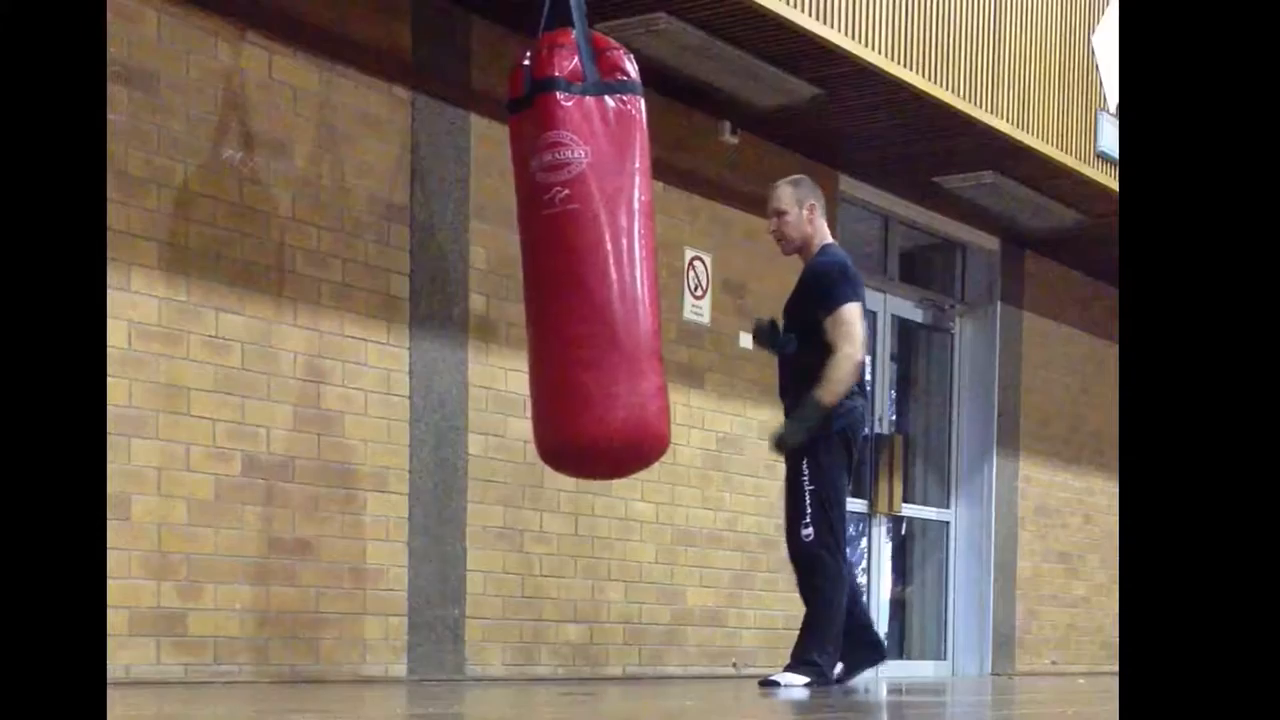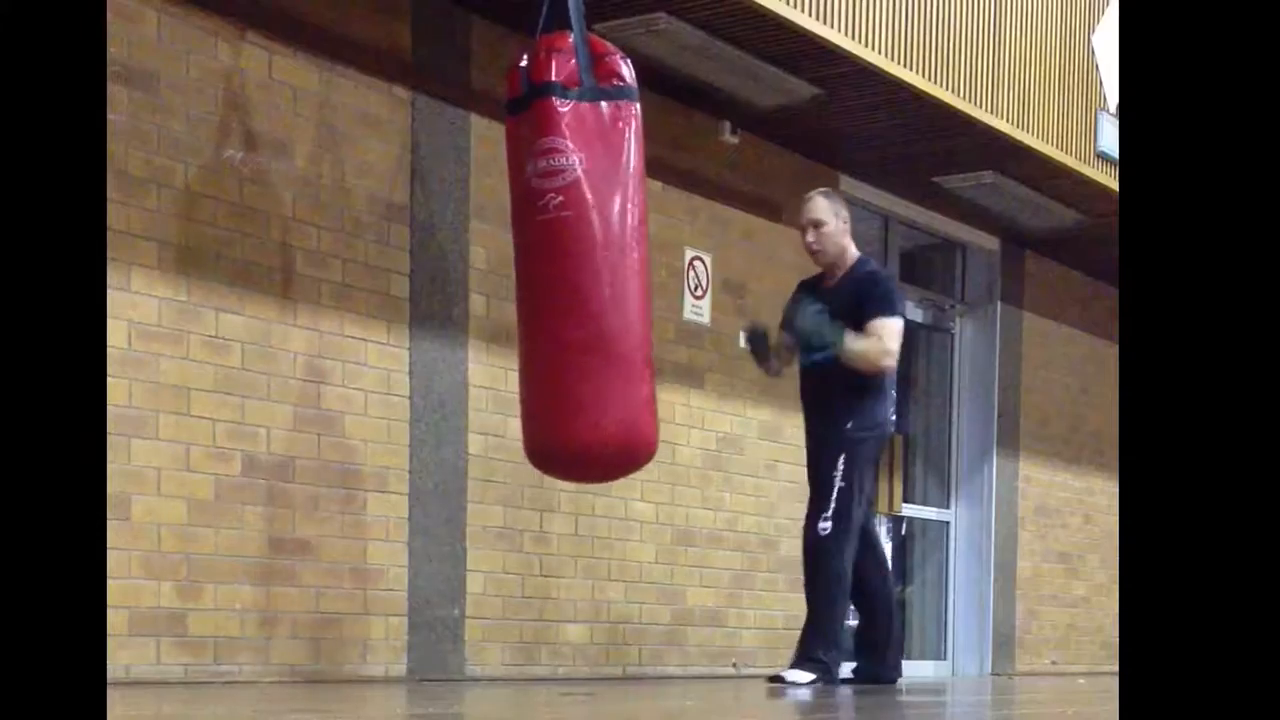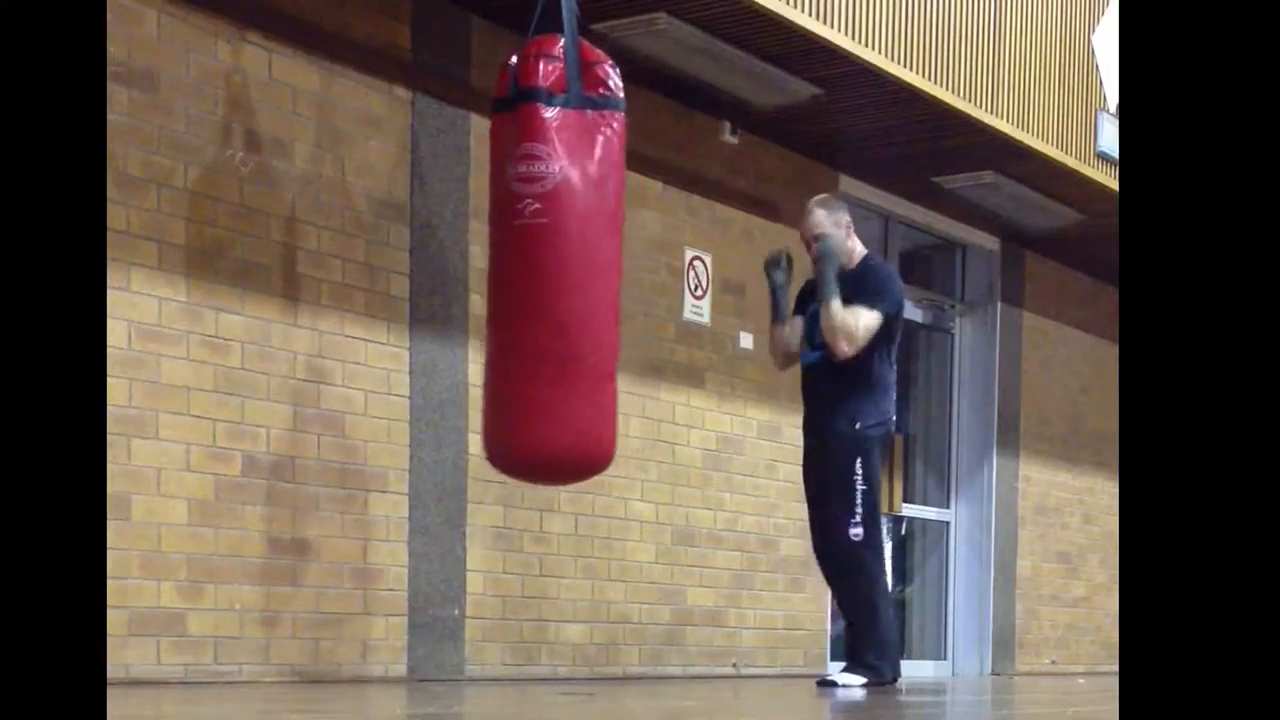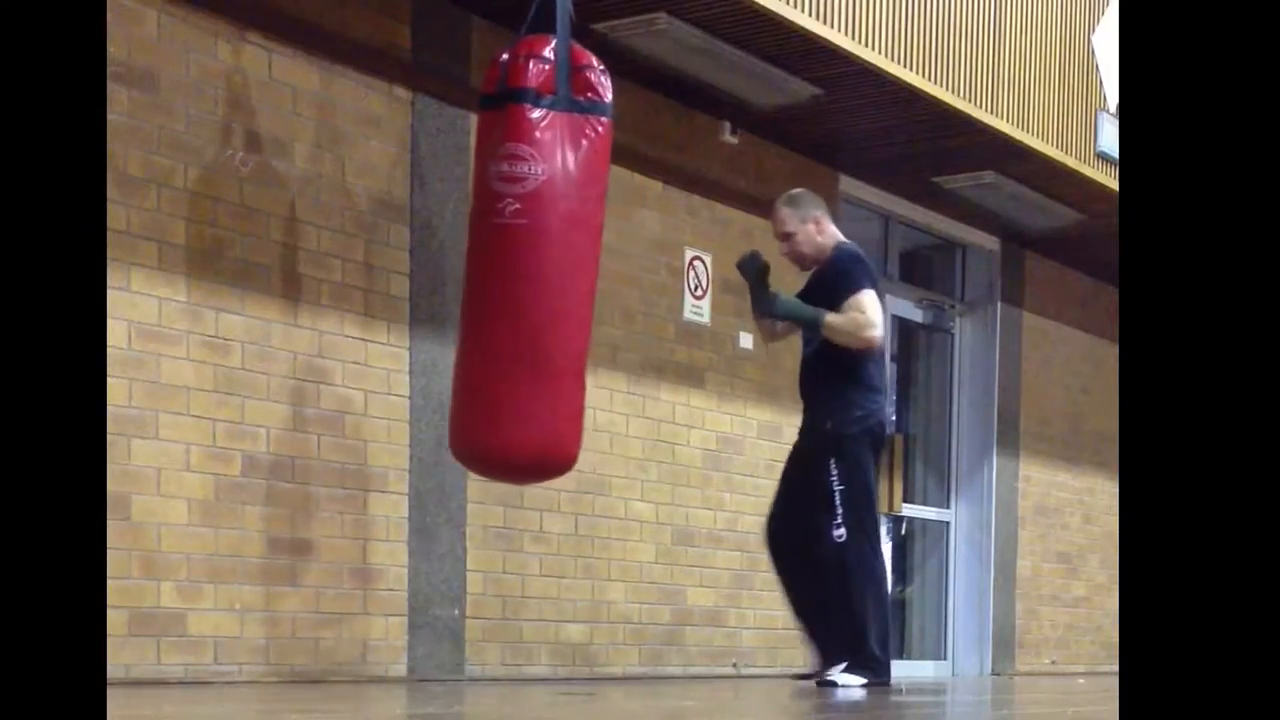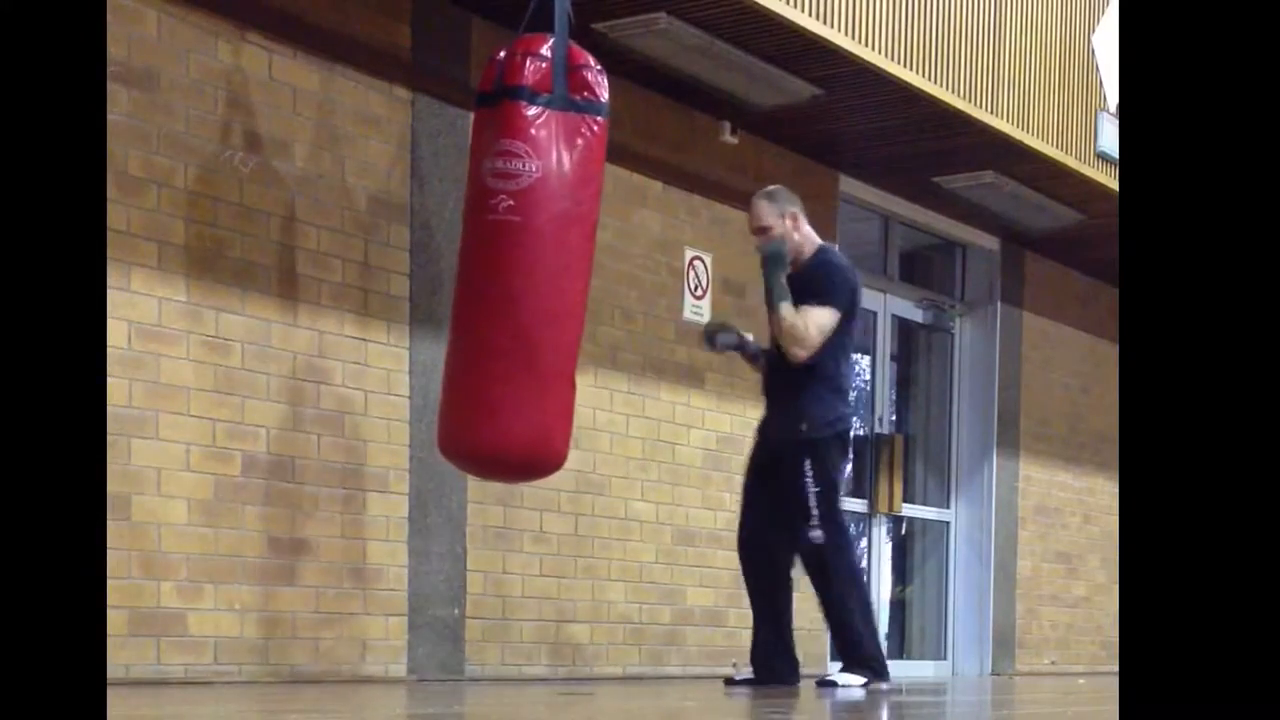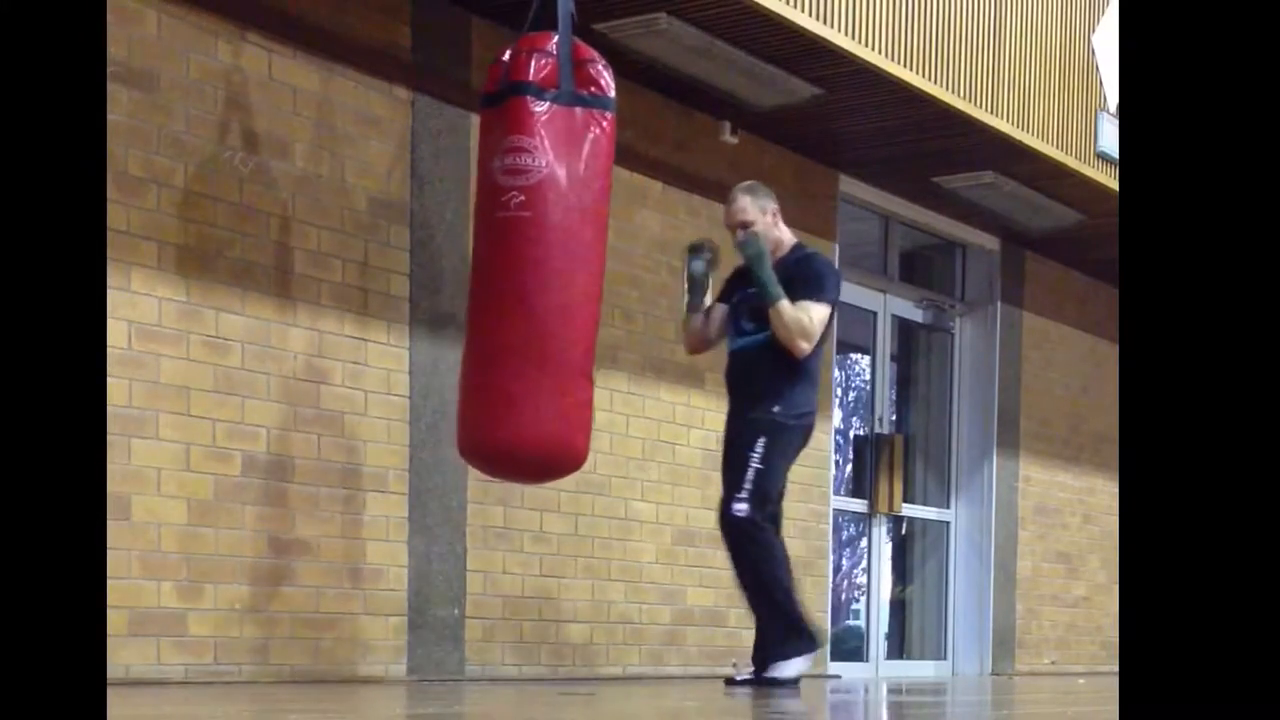
dt=0.3s
person 1, frame 1
left shoulder: (828, 271)
right shoulder: (826, 270)
left elbow: (851, 353)
left wrist: (805, 420)
right wrist: (778, 342)
left hip: (825, 427)
right hip: (824, 427)
left knee: (816, 542)
right knee: (814, 540)
left ankle: (815, 661)
right ankle: (859, 643)
person 1, frame 2
left shoulder: (876, 282)
right shoulder: (809, 291)
left elbow: (884, 355)
right elbow: (782, 361)
left wrist: (826, 335)
right wrist: (763, 349)
left hip: (856, 429)
right hip: (825, 431)
left knee: (826, 538)
right knee: (859, 542)
left ankle: (818, 658)
right ankle: (880, 660)
person 1, frame 3
left shoulder: (878, 279)
right shoulder: (815, 290)
left elbow: (843, 343)
right elbow: (783, 355)
left wrist: (830, 273)
right wrist: (777, 293)
left hip: (857, 428)
right hip: (821, 429)
left knee: (853, 542)
right knee: (834, 545)
left ankle: (870, 662)
right ankle: (881, 660)
person 1, frame 4
left shoulder: (847, 264)
right shoulder: (823, 275)
left elbow: (871, 331)
right elbow: (772, 329)
left wrist: (801, 312)
right wrist: (758, 286)
left hip: (848, 425)
right hip: (824, 425)
left knee: (848, 543)
right knee: (786, 535)
left ankle: (870, 662)
right ankle: (837, 647)
person 1, frame 5
left shoulder: (828, 271)
right shoulder: (794, 277)
left elbow: (799, 345)
left wrist: (773, 279)
right wrist: (741, 345)
left hip: (814, 428)
right hip: (783, 427)
left knee: (823, 543)
right knee: (759, 544)
left ankle: (865, 662)
right ankle: (774, 663)
person 1, frame 6
left shoulder: (812, 268)
right shoulder: (740, 278)
left elbow: (802, 341)
right elbow: (696, 342)
left wrist: (765, 276)
right wrist: (697, 283)
left hip: (781, 414)
right hip: (745, 416)
left knee: (743, 519)
right knee: (757, 531)
left ankle: (794, 642)
right ankle: (776, 655)
